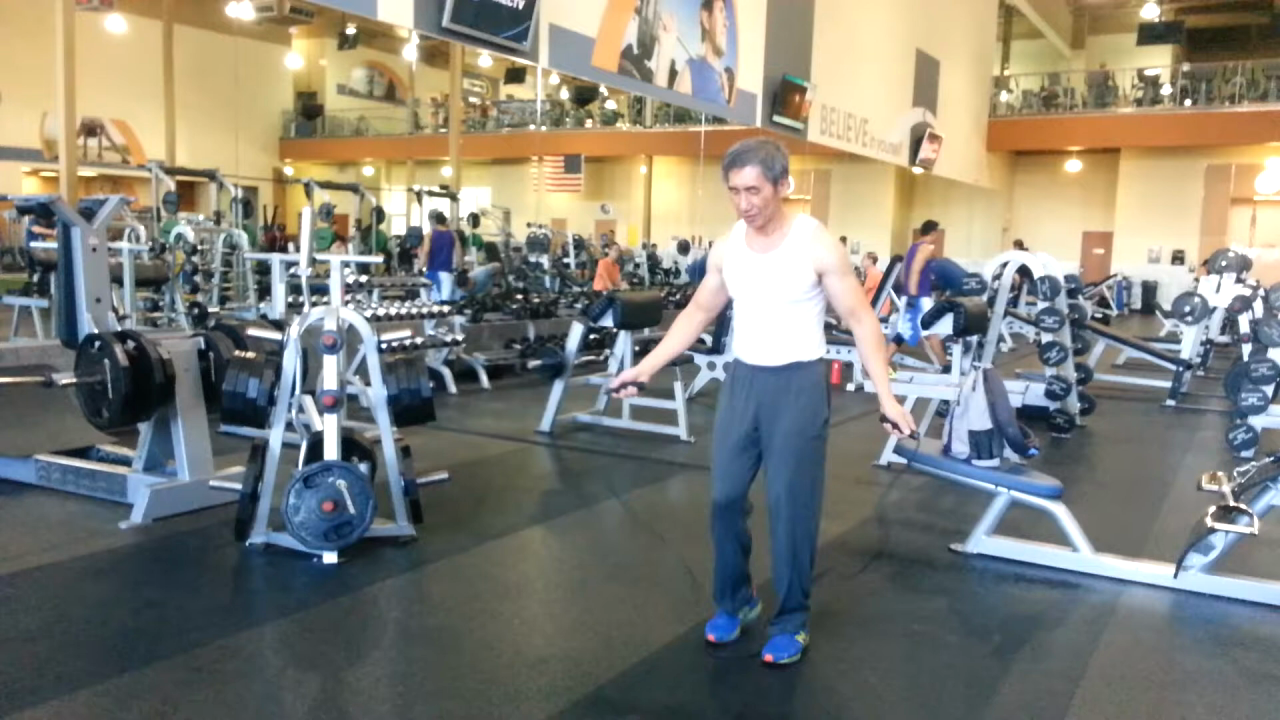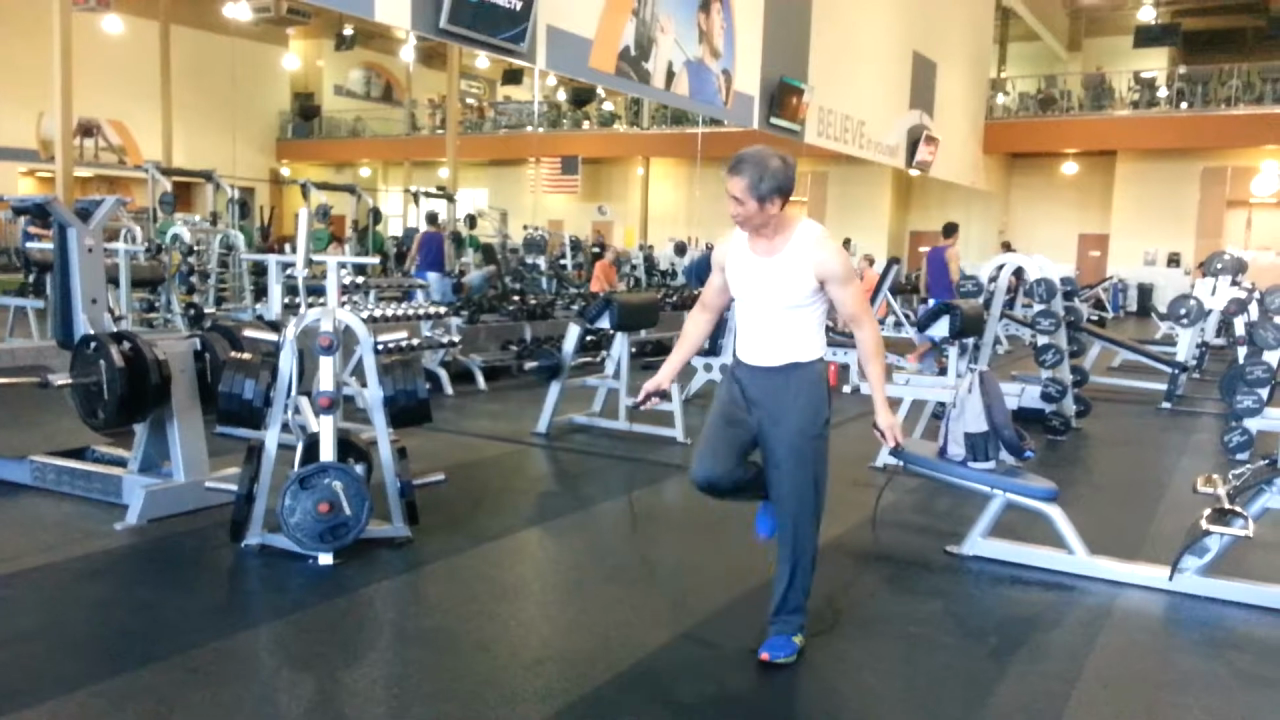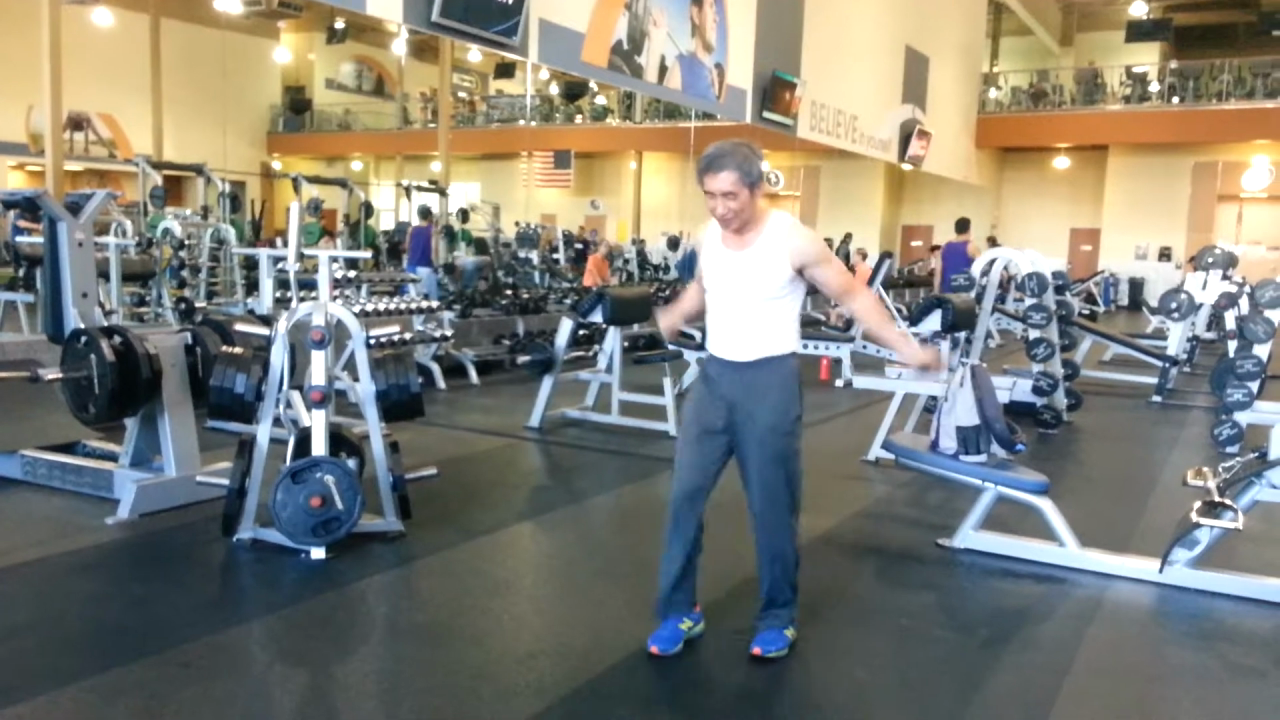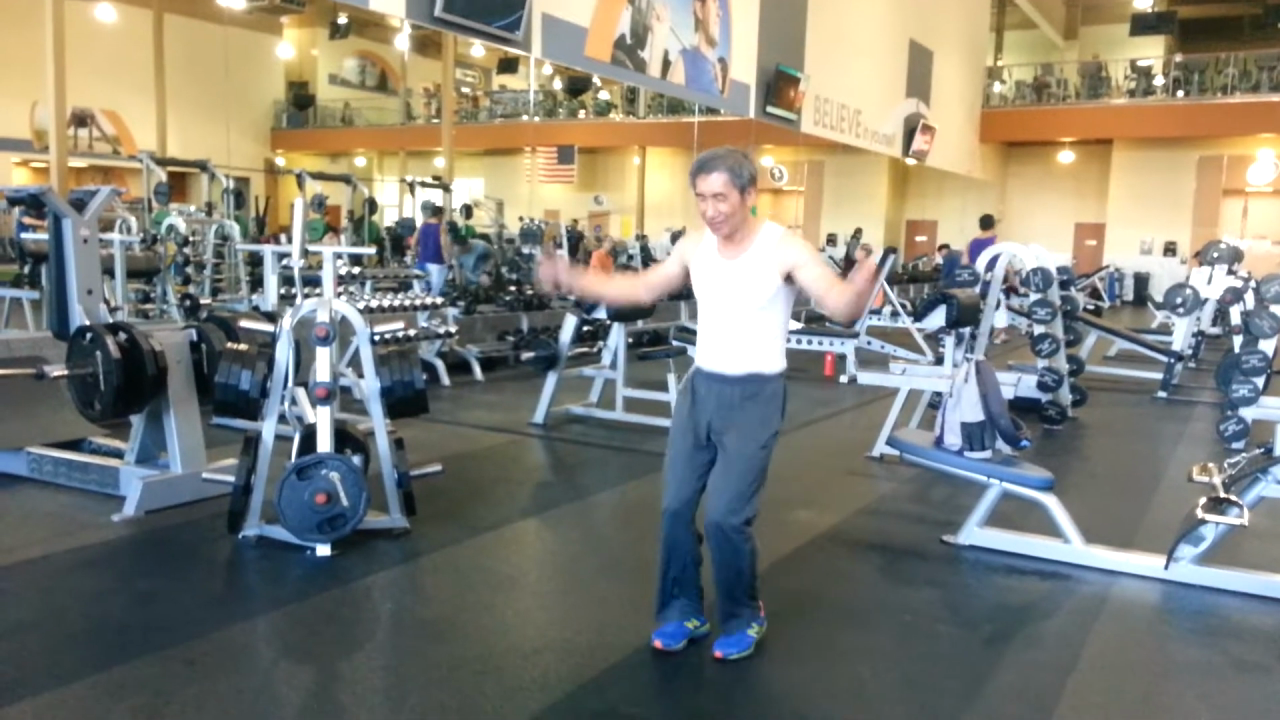
dt=0.3s
person 1, frame 1
left shoulder: (818, 245)
right shoulder: (726, 247)
left elbow: (860, 319)
right elbow: (698, 313)
left wrist: (886, 396)
right wrist: (647, 366)
left hip: (798, 384)
right hip: (742, 380)
left knee: (792, 508)
right knee: (726, 499)
left ankle: (790, 622)
right ankle: (734, 601)
person 1, frame 2
left shoulder: (821, 250)
right shoulder: (729, 248)
left elbow: (862, 325)
right elbow: (705, 311)
left wrist: (881, 404)
right wrist: (667, 372)
left hip: (798, 384)
right hip: (742, 378)
left knee: (797, 510)
right knee: (709, 472)
left ankle: (787, 624)
right ankle: (766, 489)
person 1, frame 3
left shoulder: (794, 241)
right shoulder: (706, 236)
left elbow: (851, 295)
left wrist: (905, 348)
right wrist: (676, 314)
left hip: (768, 377)
right hip: (712, 375)
left knee: (772, 506)
right knee: (685, 491)
left ankle: (778, 616)
right ankle: (680, 611)
person 1, frame 4
left shoulder: (784, 250)
right shoulder: (694, 248)
left elbow: (838, 304)
right elbow: (643, 288)
left wrist: (857, 290)
right wrist: (576, 281)
left hip: (755, 394)
right hip: (702, 386)
left knee: (723, 515)
right knee: (676, 507)
left ankle: (744, 616)
right ankle: (685, 610)
